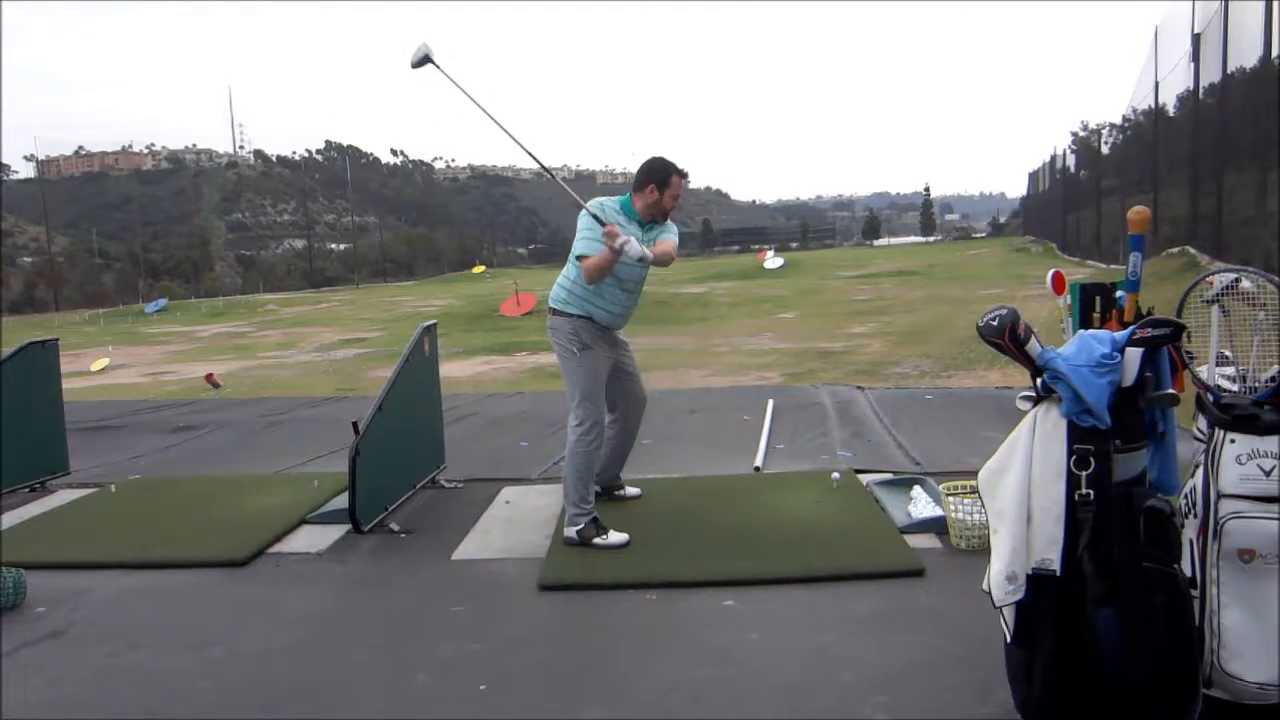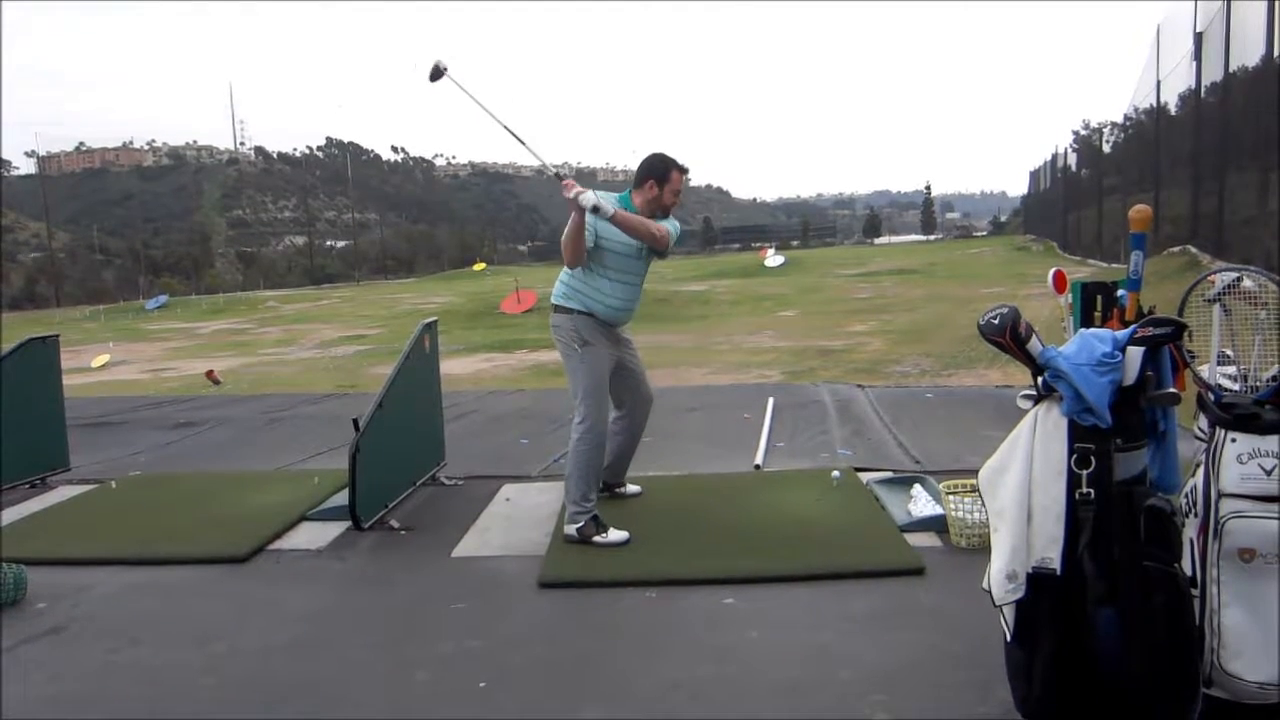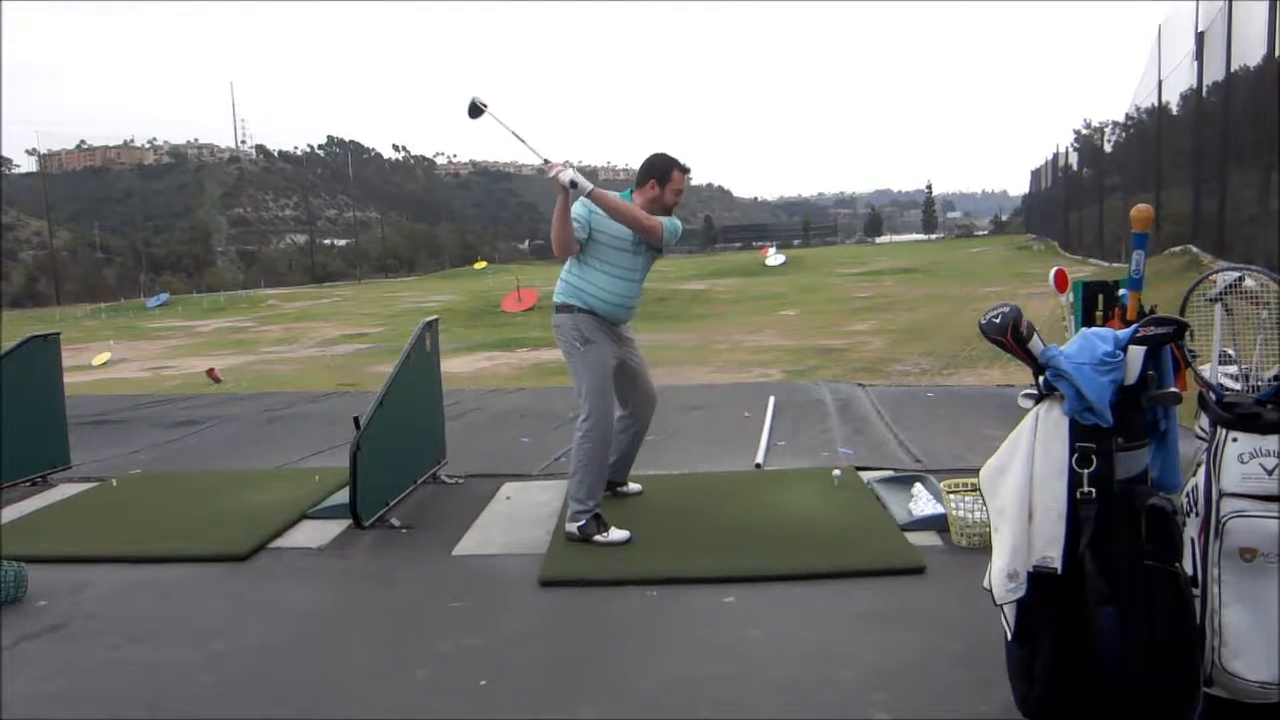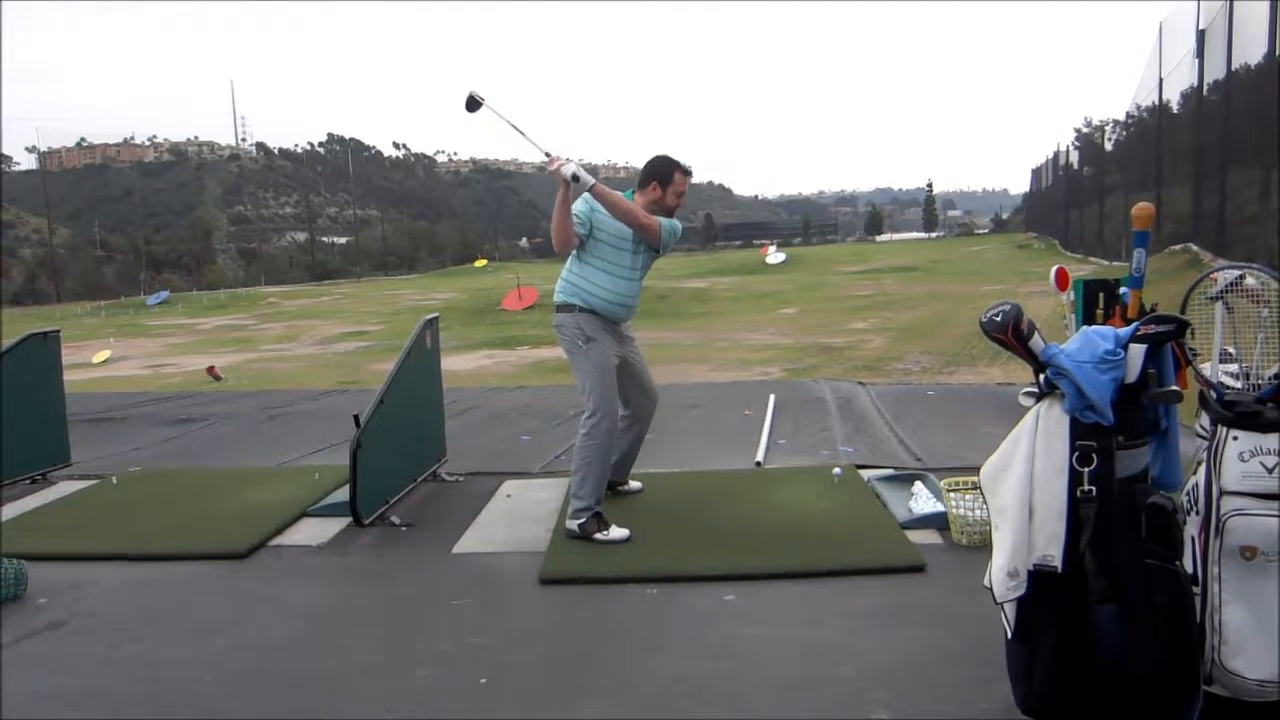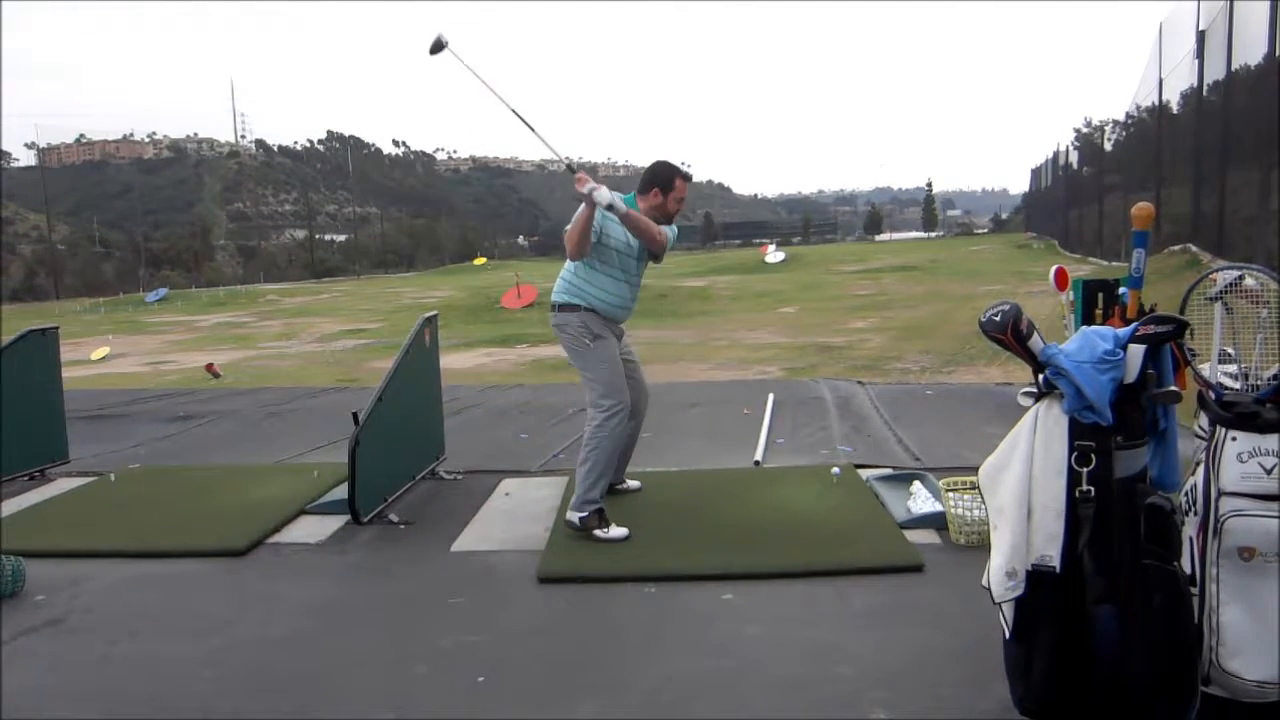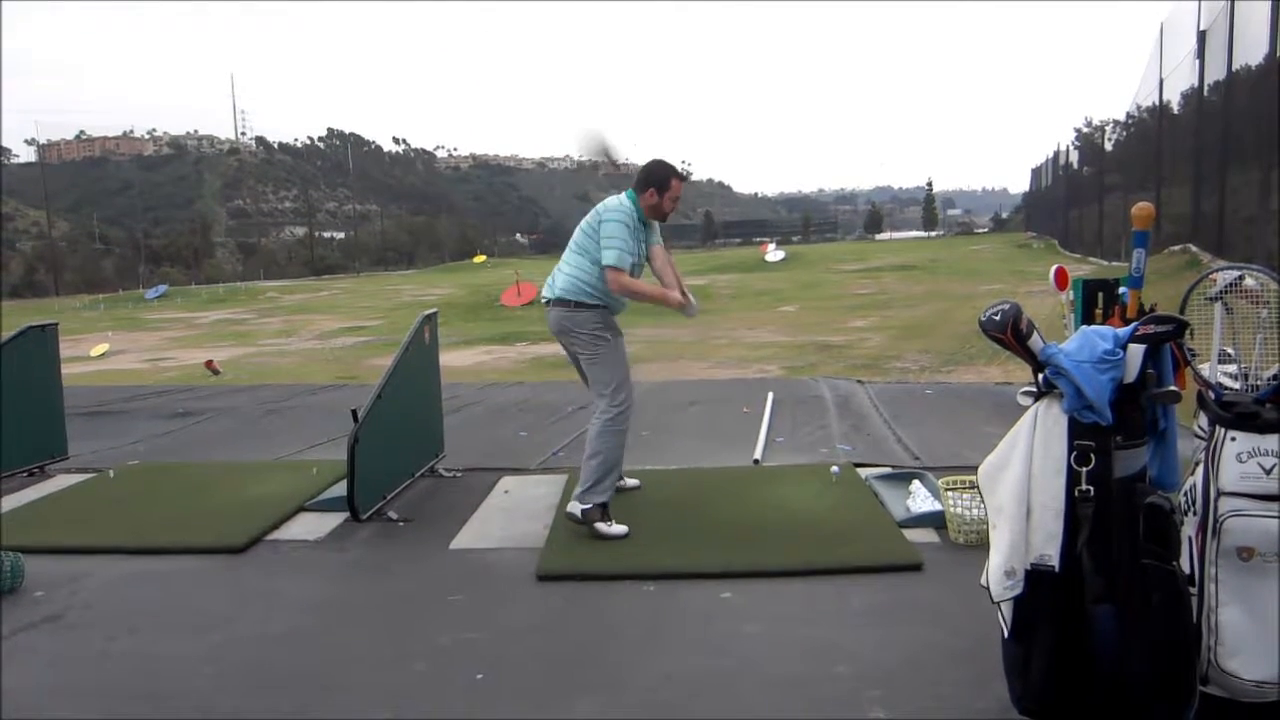
dt=0.4s
person 1, frame 1
left shoulder: (663, 227)
right shoulder: (599, 211)
left elbow: (667, 254)
right elbow: (590, 273)
left wrist: (646, 254)
right wrist: (613, 252)
left hip: (608, 329)
right hip: (575, 324)
left knee: (631, 403)
right knee: (589, 418)
left ankle: (605, 481)
right ankle: (579, 522)
person 1, frame 2
left shoulder: (666, 223)
right shoulder: (595, 203)
left elbow: (654, 237)
right elbow: (572, 261)
left wrist: (609, 212)
right wrist: (579, 213)
left hip: (613, 327)
right hip: (578, 322)
left knee: (638, 401)
right knee: (592, 416)
left ankle: (608, 479)
right ankle: (579, 519)
person 1, frame 3
left shoulder: (669, 226)
right shoulder: (590, 206)
left elbow: (640, 223)
right elbow: (563, 251)
left wrist: (588, 187)
right wrist: (565, 196)
left hip: (616, 326)
right hip: (580, 321)
left knee: (642, 401)
right knee: (598, 414)
left ankle: (611, 477)
right ankle: (581, 517)
person 1, frame 4
left shoulder: (670, 228)
right shoulder: (592, 204)
left elbow: (639, 221)
right elbow: (562, 245)
left wrist: (589, 183)
right wrist: (565, 190)
left hip: (616, 325)
right hip: (581, 320)
left knee: (643, 400)
right knee: (602, 412)
left ankle: (612, 476)
right ankle: (583, 515)
person 1, frame 5
left shoulder: (665, 230)
right shoulder: (600, 208)
left elbow: (653, 239)
right elbow: (574, 252)
left wrist: (616, 207)
right wrist: (590, 204)
left hip: (607, 323)
right hip: (579, 317)
left knee: (635, 398)
right knee: (612, 405)
left ankle: (609, 476)
right ankle: (585, 509)
person 1, frame 6
left shoulder: (647, 222)
right shoulder: (617, 213)
left elbow: (658, 256)
right elbow: (617, 282)
left wrist: (675, 287)
right wrist: (667, 298)
left hip: (568, 310)
right hip: (584, 313)
left knee: (612, 394)
right knee: (615, 402)
left ankle: (606, 474)
right ankle: (588, 502)
